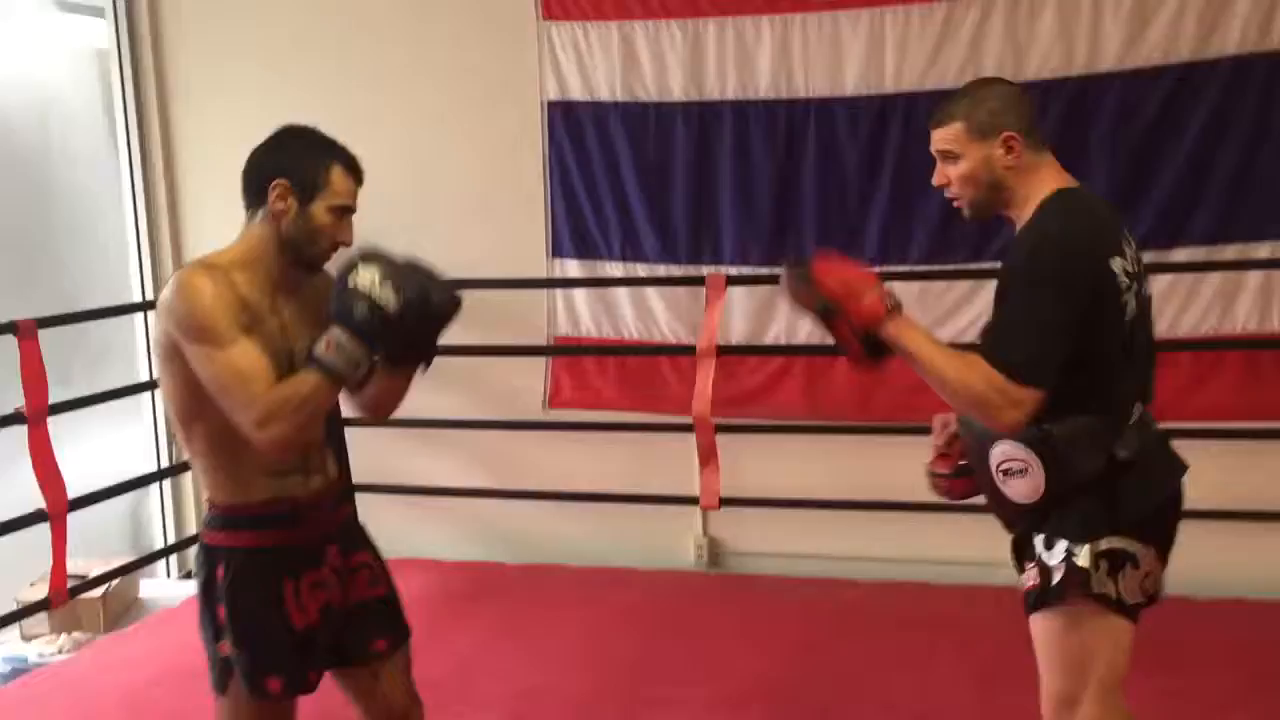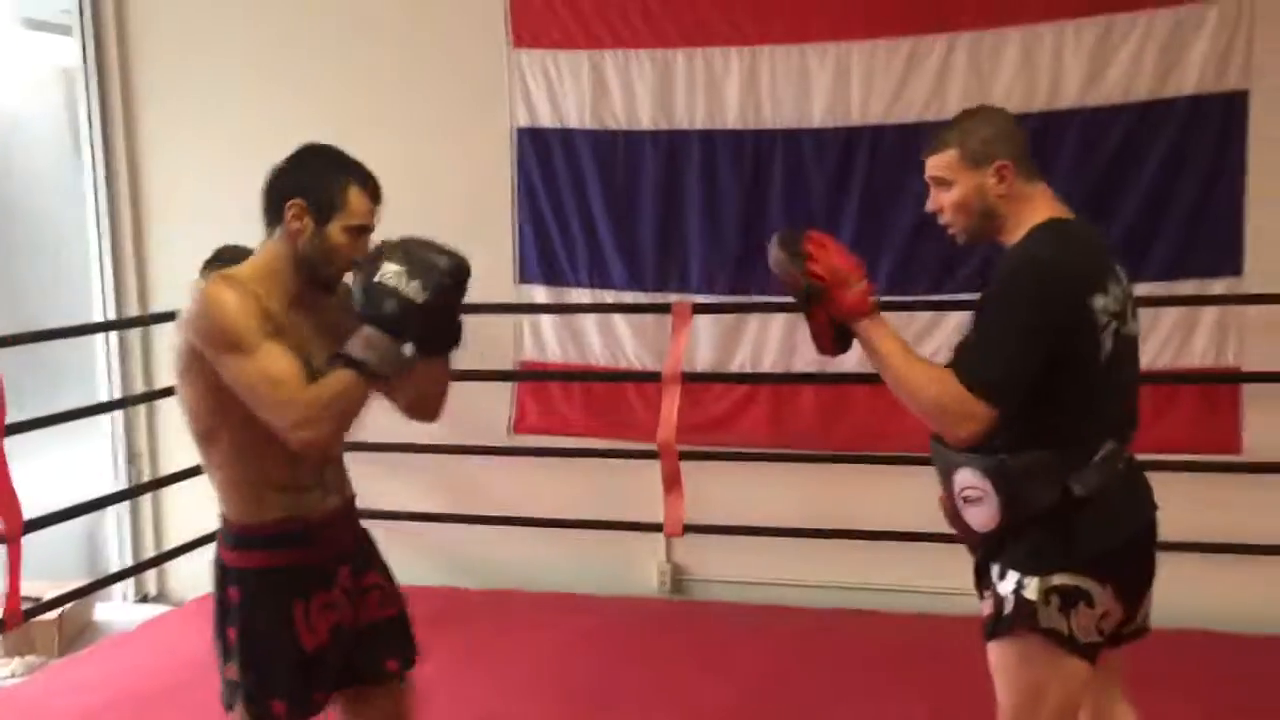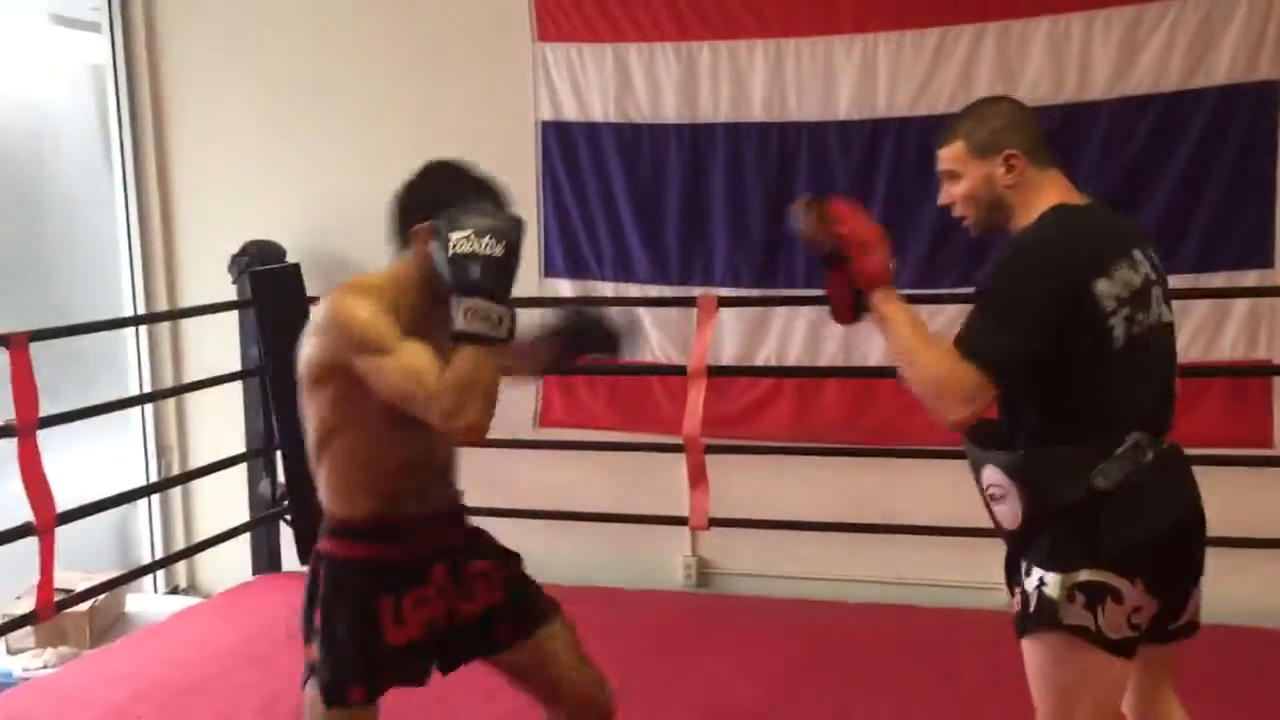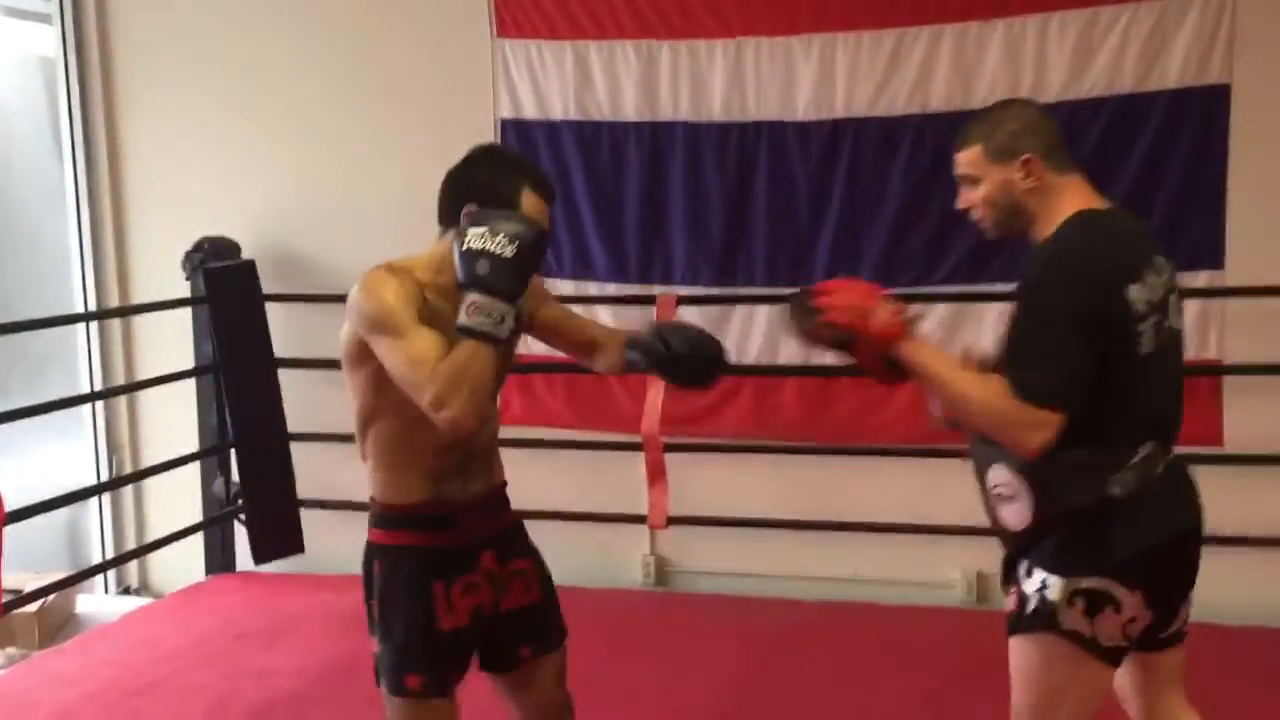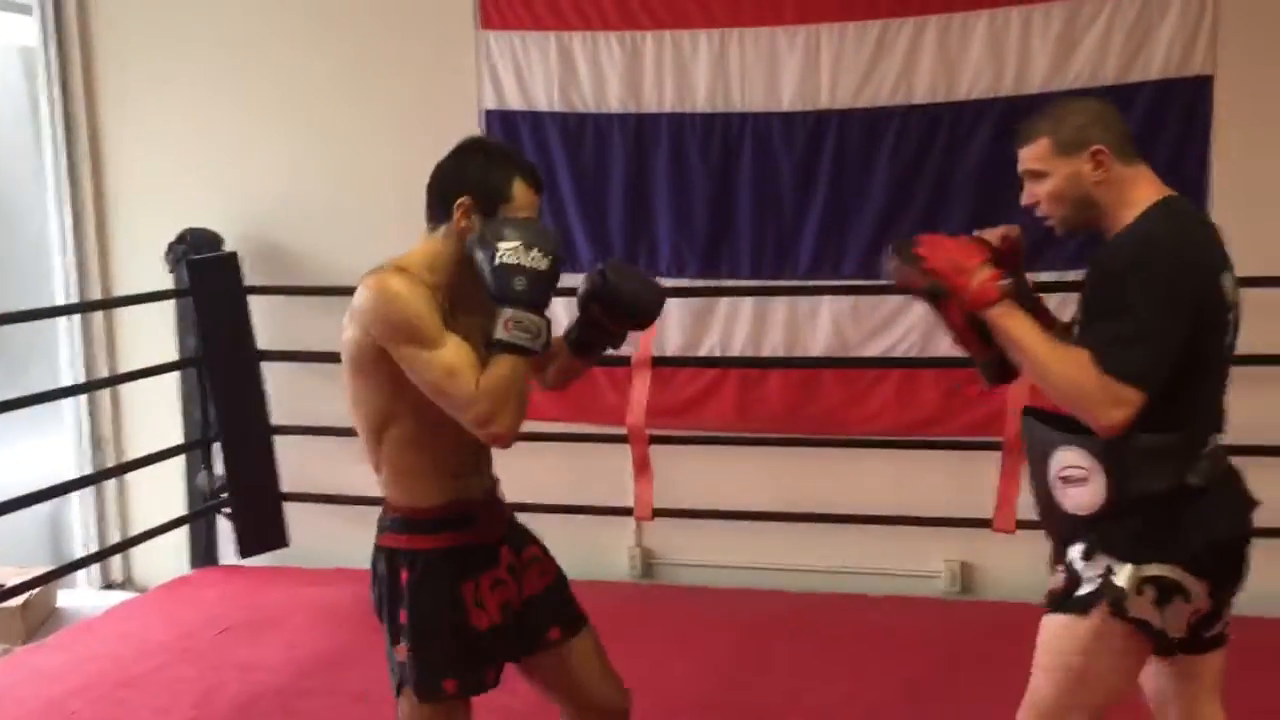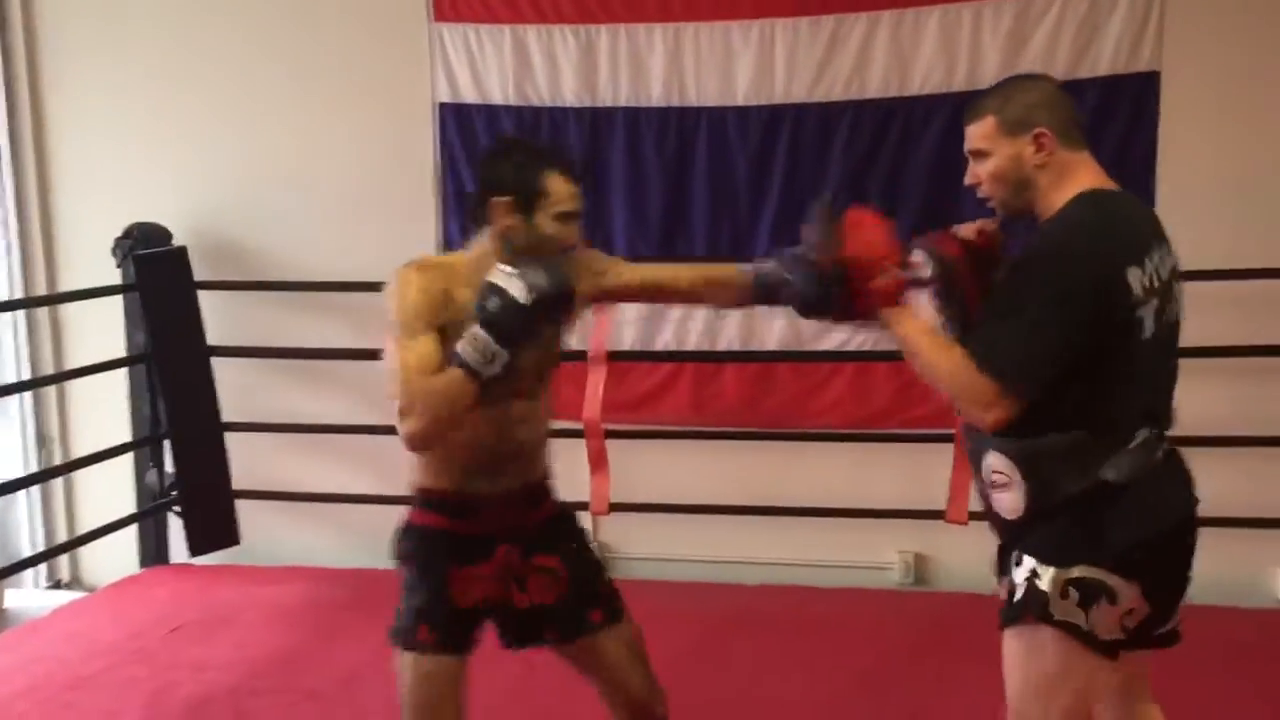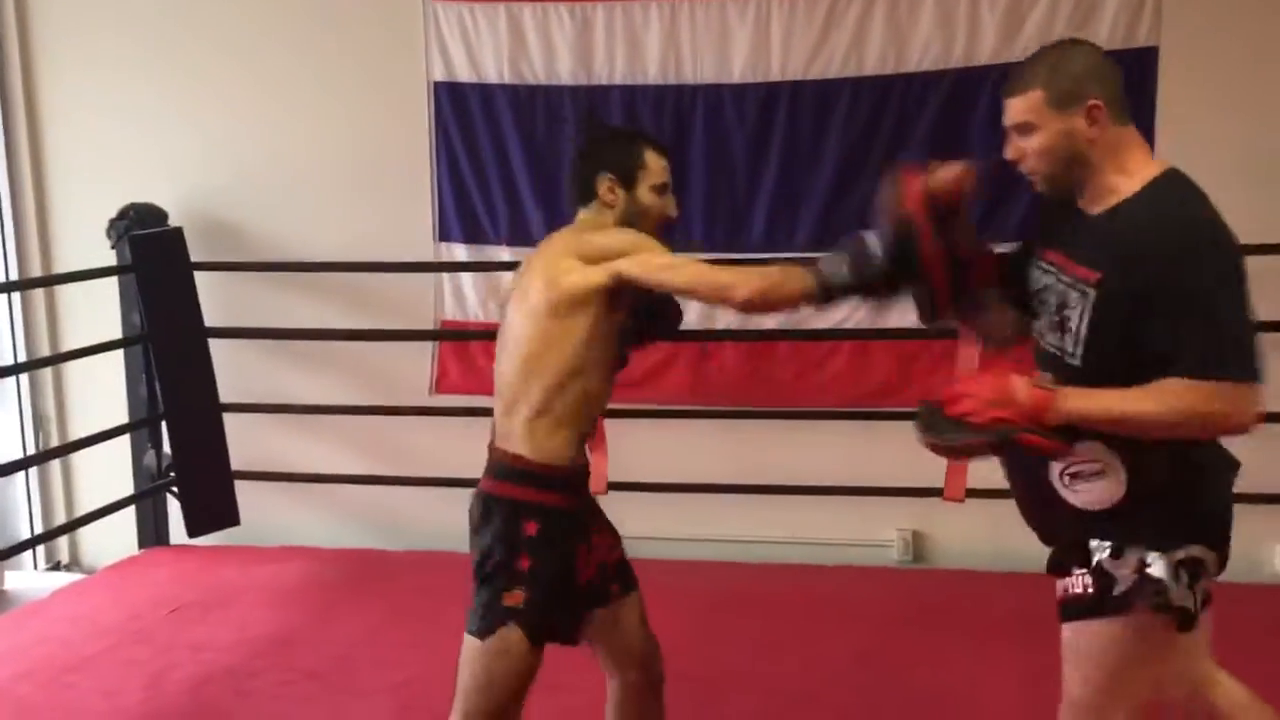
dt=0.3s
person 1, frame 1
left shoulder: (1051, 247)
right shoulder: (1086, 221)
left elbow: (1007, 403)
left wrist: (883, 317)
right wrist: (964, 426)
left hip: (1095, 507)
right hip: (1114, 489)
person 1, frame 2
left shoulder: (1035, 273)
right shoulder: (1081, 251)
left elbow: (961, 415)
left wrist: (860, 313)
right wrist: (987, 470)
left hip: (1060, 540)
right hip: (1100, 519)
person 1, frame 3
left shoulder: (1037, 261)
right shoulder: (1123, 239)
left elbow: (955, 399)
left wrist: (877, 285)
left hip: (1095, 533)
right hip: (1159, 509)
person 1, frame 4
left shoulder: (1065, 268)
right shoulder: (1130, 243)
left elbow: (1028, 426)
left wrist: (895, 337)
right wrist: (978, 374)
left hip: (1096, 537)
right hip: (1156, 516)
person 1, frame 5
left shoulder: (1148, 252)
right shoulder: (1174, 239)
left elbow: (1108, 403)
right elbow: (1099, 362)
left wrist: (990, 299)
right wrist: (1013, 287)
left hip: (1146, 532)
right hip: (1186, 521)
person 1, frame 6
left shoulder: (1065, 246)
right shoulder: (1121, 224)
left elbow: (986, 401)
left wrist: (885, 289)
left hip: (1084, 529)
right hip: (1134, 512)
person 1, frame 7
left shoulder: (1178, 234)
right shoulder: (1068, 210)
right elbow: (1002, 303)
left wrist: (1045, 402)
left hip: (1147, 522)
right hip: (1105, 512)
person 2, frame 1
left shoulder: (312, 282)
right shoulder: (199, 292)
left elbow: (373, 402)
right elbow: (269, 428)
left wrist: (409, 341)
right wrist: (350, 332)
left hip: (335, 530)
right hip: (253, 552)
person 2, frame 2
left shoulder: (332, 300)
right shoulder: (221, 305)
left elbow: (421, 404)
right elbow: (307, 429)
left wrist: (434, 329)
right wrist: (379, 330)
left hip: (347, 548)
right hip: (268, 571)
person 2, frame 3
left shoulder: (455, 294)
right shoulder: (350, 313)
left elbow: (483, 375)
right elbow: (462, 415)
left wrist: (561, 343)
right wrist: (483, 295)
left hip: (450, 545)
right hip: (362, 565)
person 2, frame 4
left shoulder: (510, 286)
right shoulder: (384, 292)
left elbow: (593, 347)
right elbow: (452, 410)
left wrist: (648, 346)
right wrist: (488, 296)
left hip: (495, 531)
right hip: (411, 550)
person 2, frame 5
left shoulder: (475, 285)
right shoulder: (394, 294)
left elbow: (549, 372)
right elbow: (494, 420)
left wrist: (594, 328)
right wrist: (522, 306)
left hip: (498, 535)
right hip: (427, 559)
person 2, frame 6
left shoulder: (568, 273)
right shoulder: (420, 286)
left elbow: (680, 282)
right elbow: (419, 426)
left wrist: (772, 277)
right wrist: (492, 331)
left hip: (536, 524)
right hip: (445, 540)
person 2, frame 7
left shoulder: (568, 258)
right shoulder: (606, 247)
right elbow: (737, 288)
left wrist: (620, 336)
right wrist: (851, 268)
left hip: (556, 500)
right hip: (526, 508)
left knee: (637, 661)
